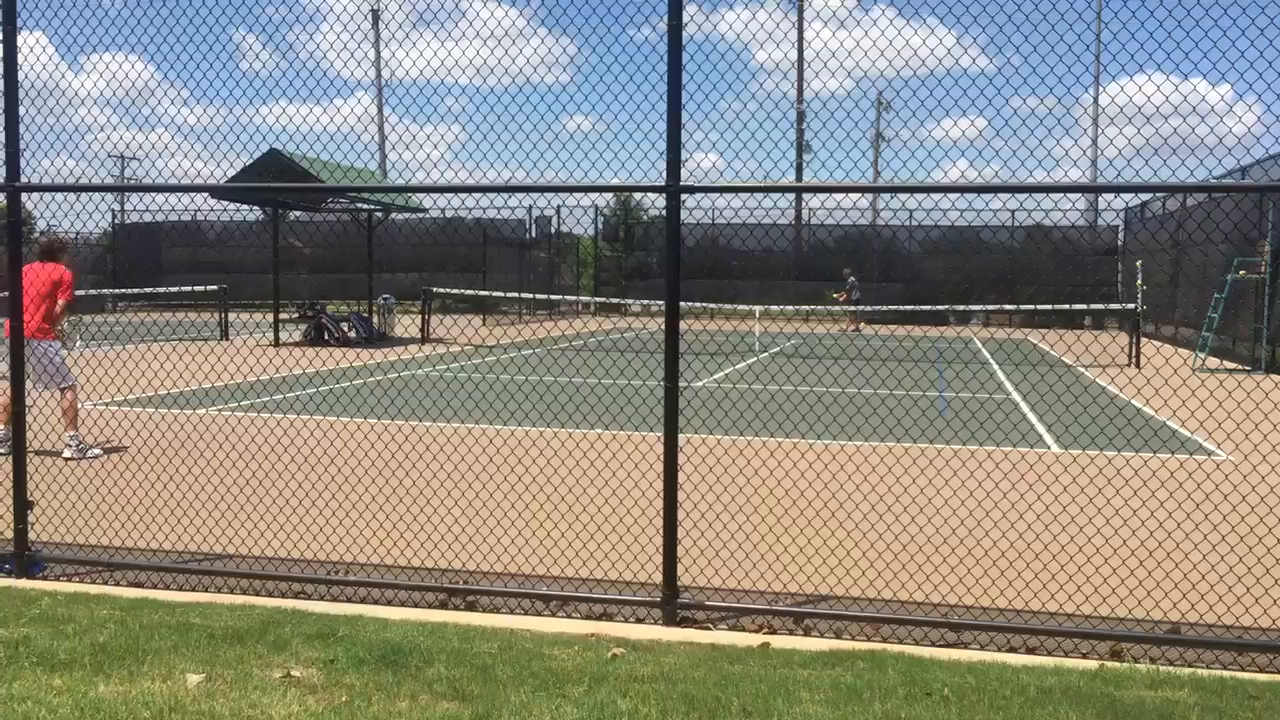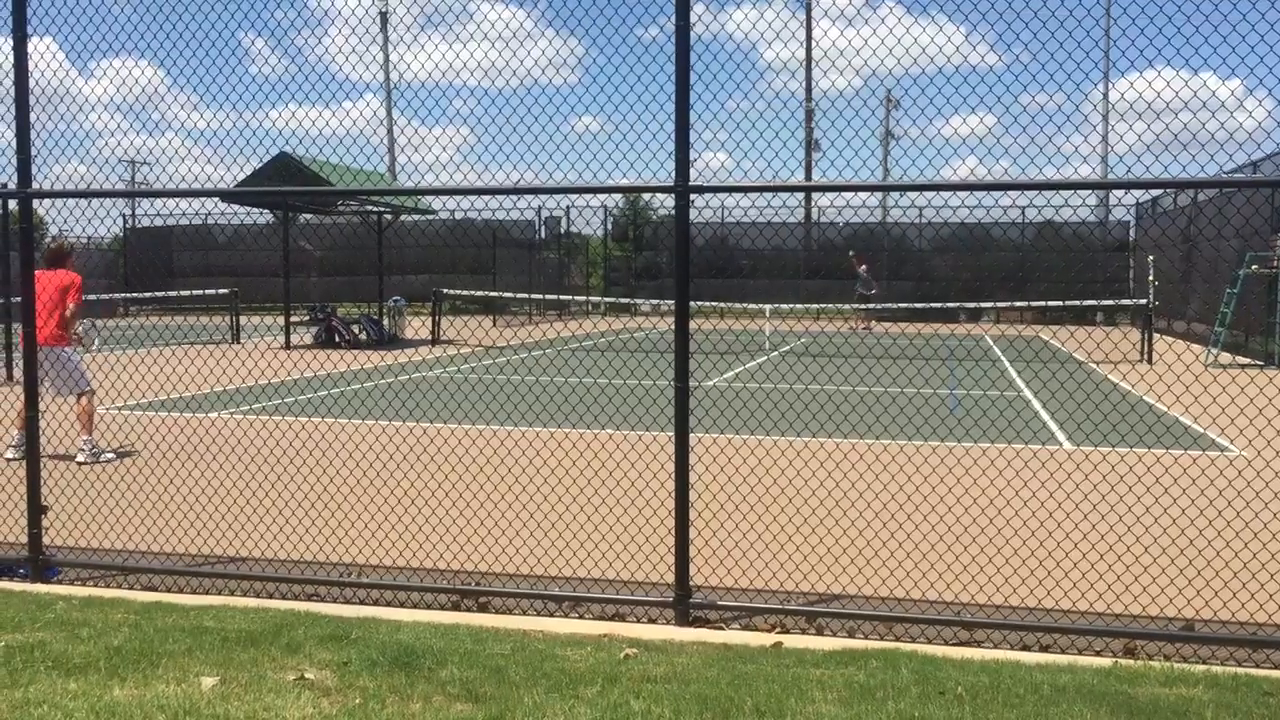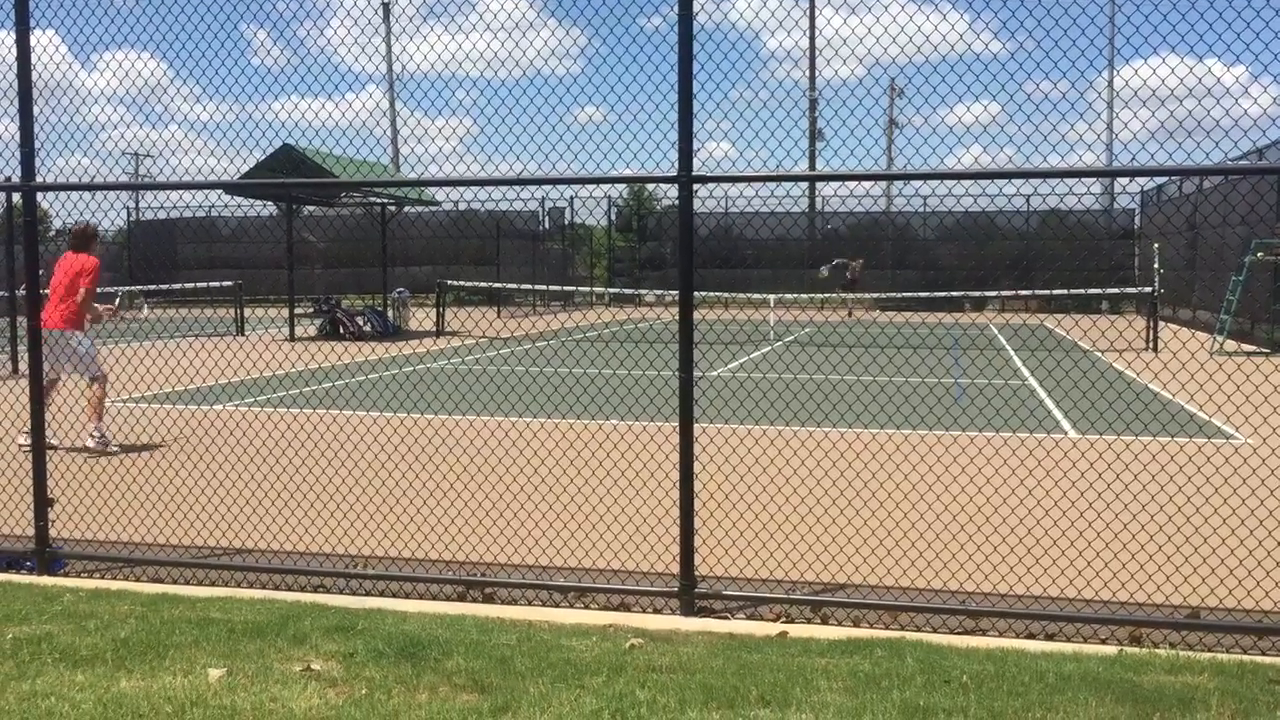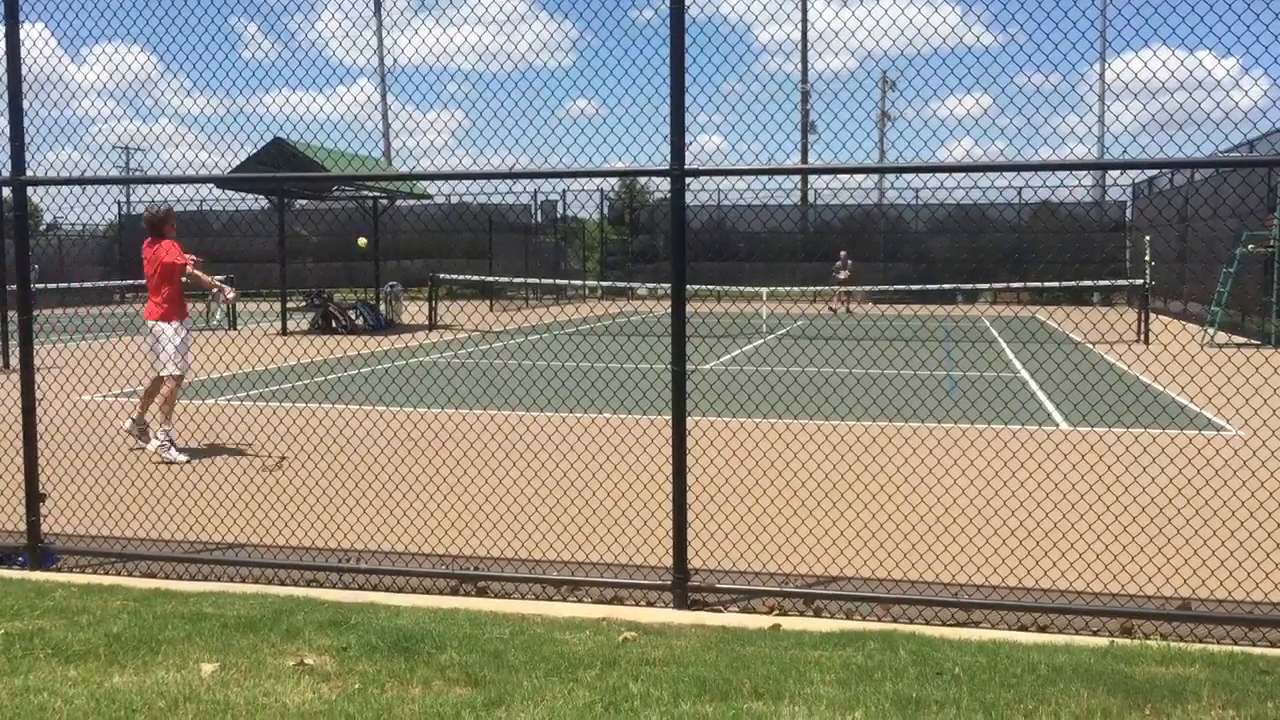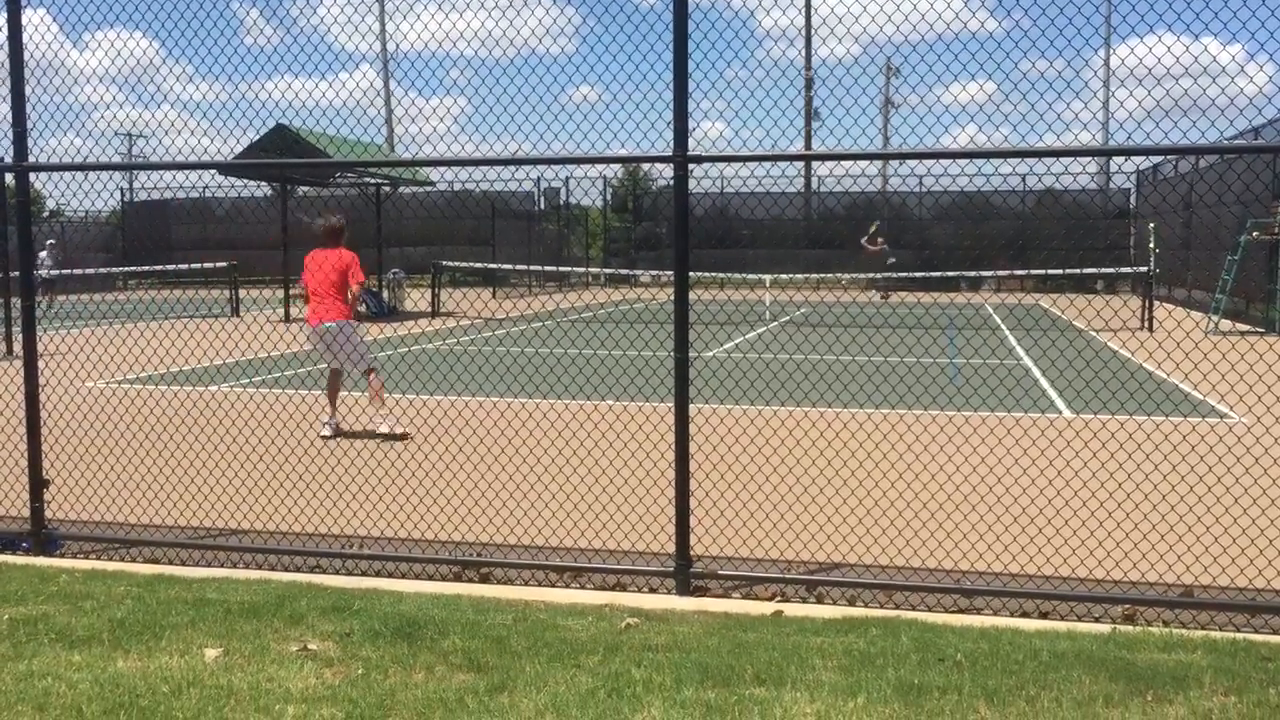
dt=1s
person 1, frame 1
left shoulder: (26, 269)
right shoulder: (64, 273)
left elbow: (24, 302)
right elbow: (60, 310)
right wrist: (53, 328)
right hip: (40, 337)
right knee: (68, 386)
right ankle: (73, 444)
person 1, frame 2
left shoulder: (36, 276)
right shoulder: (73, 278)
left elbow: (39, 310)
right elbow: (70, 314)
right wrist: (69, 334)
right hip: (54, 344)
right knee: (85, 391)
left ankle: (17, 444)
right ankle: (87, 448)
person 1, frame 3
left shoulder: (65, 258)
right shoulder: (91, 262)
right elbow: (81, 299)
left wrist: (97, 308)
right wrist: (95, 315)
left hip: (47, 326)
right hip: (68, 329)
left knee: (49, 380)
right knee: (98, 377)
left ankle: (32, 432)
right ankle: (96, 435)
person 1, frame 4
left shoulder: (149, 246)
right shoulder: (167, 247)
right elbow: (190, 271)
left wrist: (186, 258)
right wrist: (220, 287)
left hip: (159, 319)
right hip: (165, 320)
left knee: (165, 375)
right knee: (173, 377)
left ankle: (138, 420)
right ankle: (163, 440)
person 1, frame 5
left shoulder: (311, 258)
right shoulder: (348, 257)
left elbow: (305, 293)
right elbow: (356, 291)
left hip: (314, 325)
right hip: (339, 322)
left knee: (336, 368)
right knee: (370, 370)
left ankle: (330, 422)
right ankle: (383, 421)
